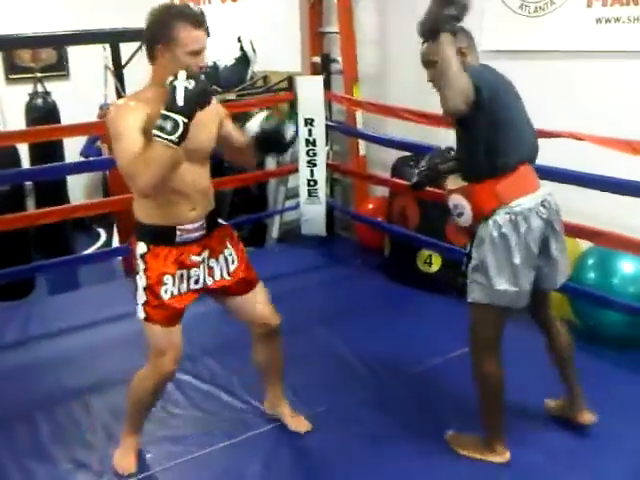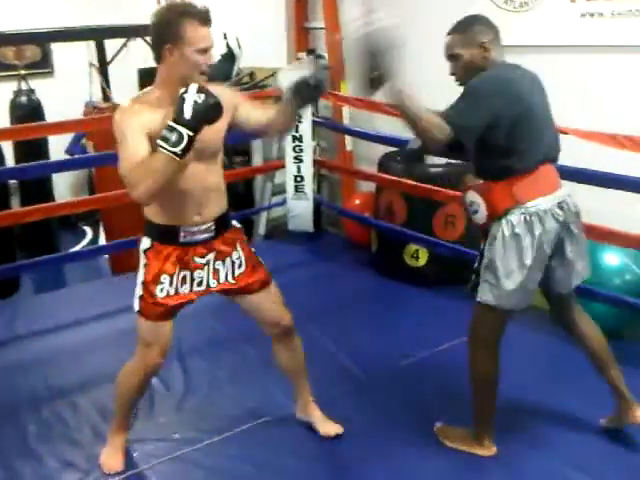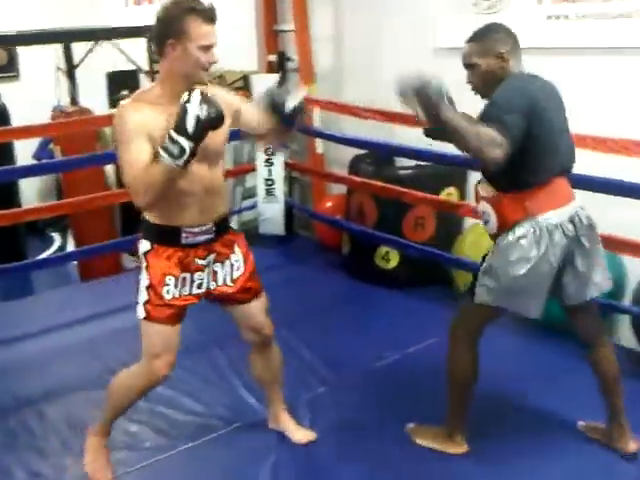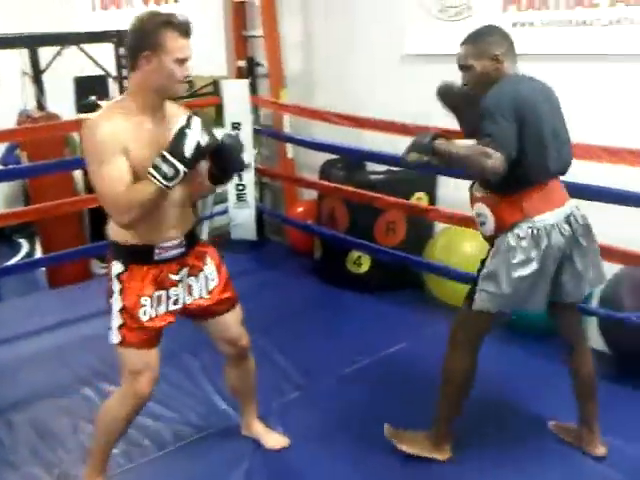
dt=0.2s
person 1, frame 1
left shoulder: (206, 101)
right shoulder: (127, 112)
left elbow: (240, 155)
right elbow: (145, 182)
left wrist: (263, 139)
right wrist: (174, 117)
left hip: (213, 236)
right hip: (162, 249)
left knee: (267, 322)
right knee: (165, 362)
left ankle: (276, 400)
right ankle: (129, 435)
person 1, frame 2
left shoulder: (217, 96)
right shoulder: (133, 115)
left elbow: (274, 121)
right elbow: (141, 189)
left wrist: (302, 91)
right wrist: (181, 128)
left hip: (223, 237)
right hip: (168, 247)
left knee: (280, 323)
right knee: (150, 356)
left ankle: (307, 407)
right ankle: (117, 433)
person 1, frame 3
left shoulder: (216, 97)
right shoulder: (134, 114)
left elbow: (270, 131)
right elbow: (142, 193)
left wrist: (284, 112)
right wrist: (182, 138)
left hip: (221, 240)
right hip: (167, 250)
left knee: (262, 333)
right knee: (156, 366)
left ankle: (279, 415)
right ankle: (97, 436)
person 1, frame 4
left shoulder: (180, 117)
right shoulder: (104, 128)
right elbow: (124, 212)
left wrist: (221, 166)
right wrist: (174, 159)
left hip: (192, 255)
right hip: (138, 269)
left knee: (237, 344)
right knee: (138, 386)
left ankle: (251, 422)
person 2, frame 1
left shoulder: (475, 80)
right shoulder: (494, 81)
left elbow: (454, 106)
left wrist: (442, 33)
right wrist: (451, 164)
left hip: (506, 219)
right hip: (536, 203)
left knee: (483, 334)
right knee: (541, 309)
left ankle: (493, 442)
right ankle: (577, 403)
person 2, frame 2
left shoulder: (491, 85)
right shoulder: (522, 78)
left elbow: (439, 137)
left wrist: (392, 86)
right wrist: (471, 152)
left hip: (522, 221)
right hip: (556, 204)
left knee: (484, 334)
right knee: (568, 310)
left ankle: (479, 436)
person 2, frame 3
left shoulder: (510, 96)
right shoulder: (543, 89)
left elbow: (492, 152)
left wrist: (439, 110)
right wrist: (464, 126)
left hip: (530, 232)
right hip: (570, 218)
left knee: (464, 330)
right knee: (591, 330)
left ankle: (451, 434)
person 2, frame 4
left shoulder: (499, 99)
right shoulder: (541, 91)
left elbow: (492, 163)
left wrist: (436, 146)
right wrist: (473, 120)
left hip: (526, 232)
right hip: (565, 219)
left knee: (464, 335)
right knee: (573, 331)
left ankle: (438, 441)
right ankle: (590, 434)
